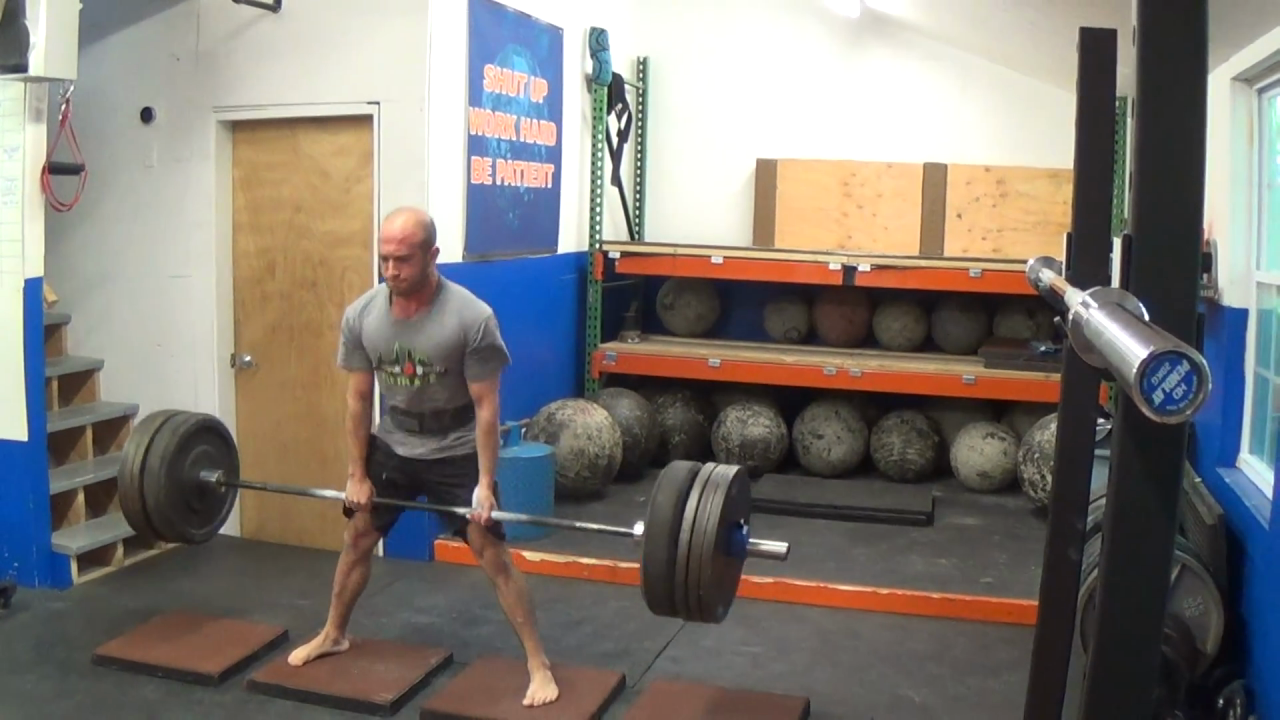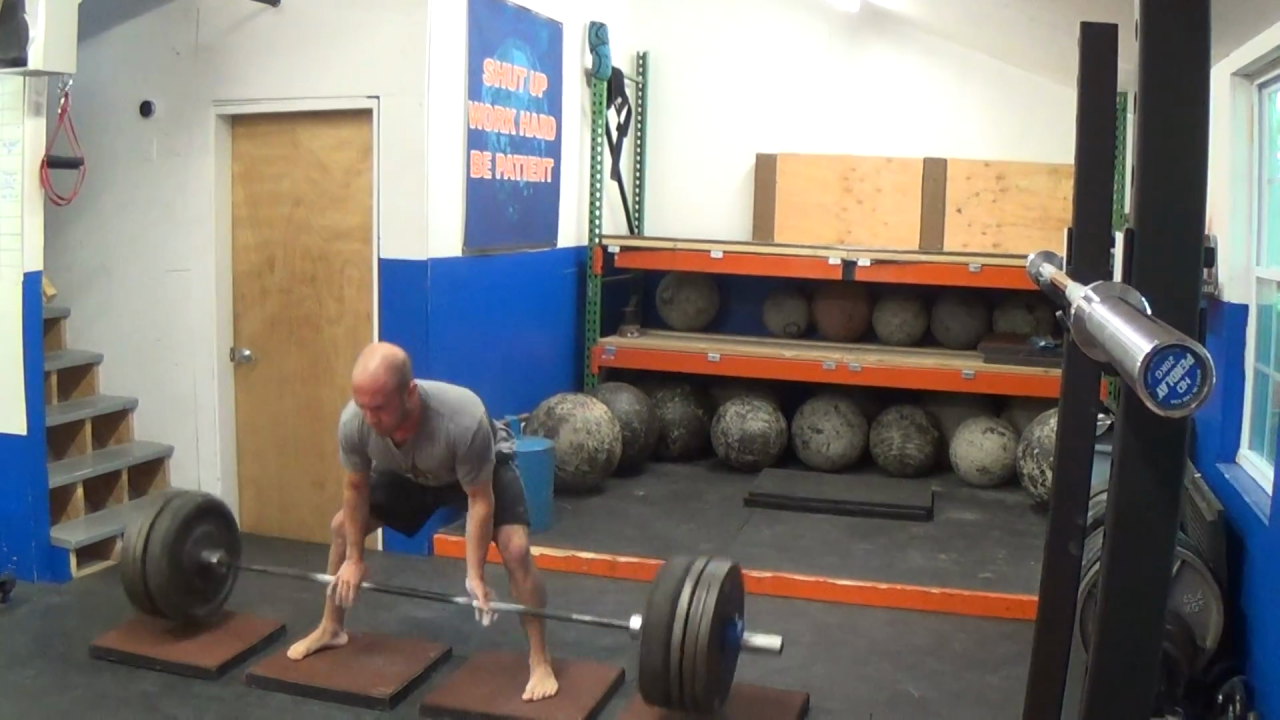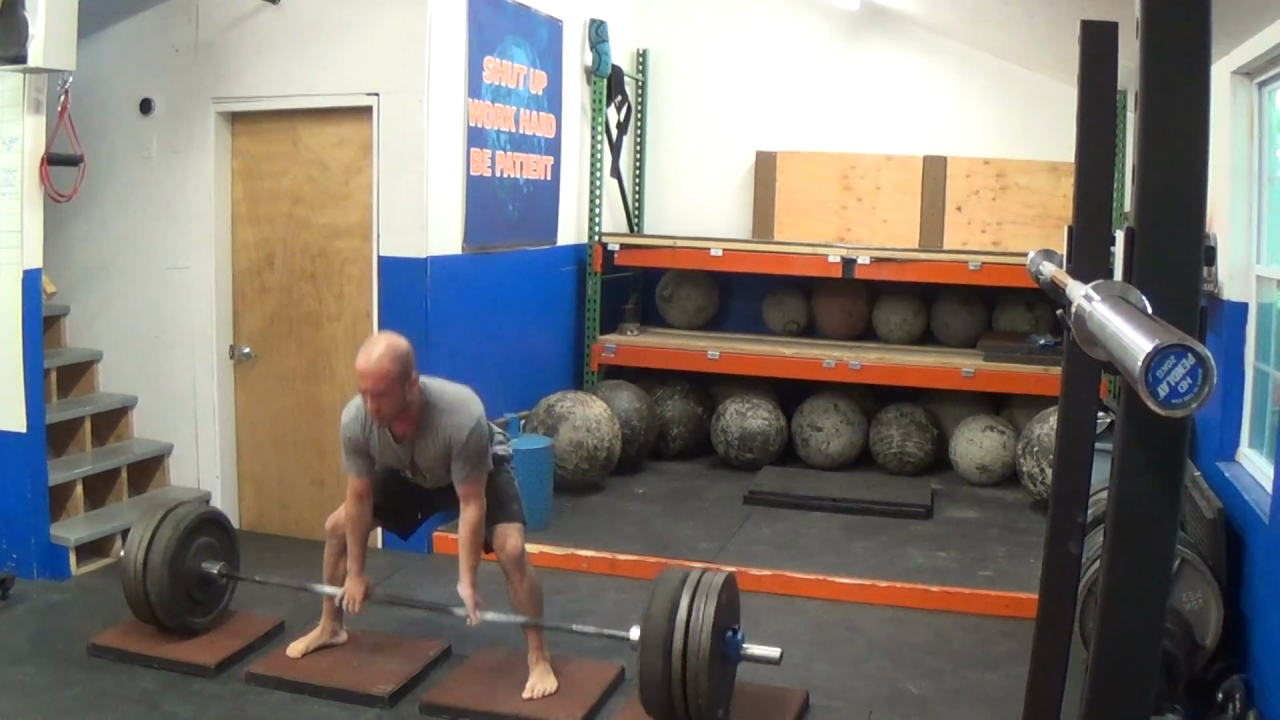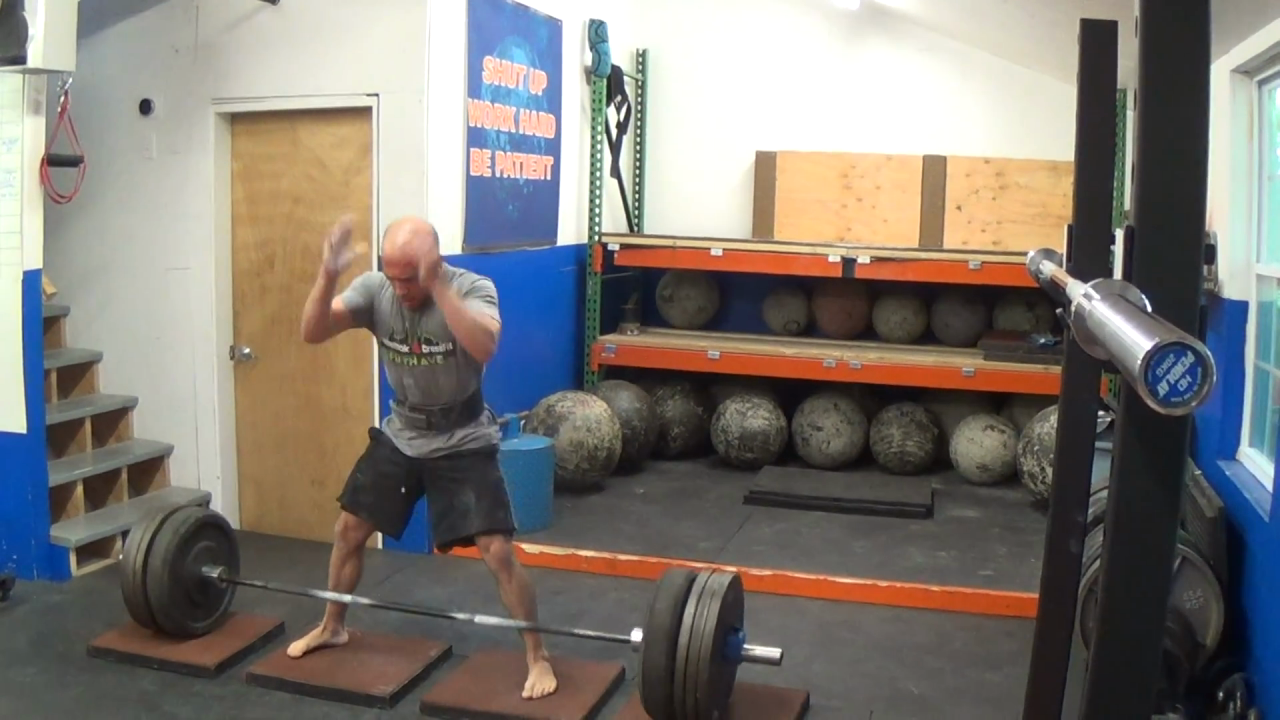
dt=0.3s
person 1, frame 1
left shoulder: (472, 318)
right shoulder: (361, 315)
left elbow: (487, 405)
right elbow: (358, 398)
left wrist: (485, 484)
right wrist: (357, 474)
left hip: (458, 452)
right hip: (392, 448)
left knee: (492, 555)
right knee: (357, 538)
left ankle: (537, 664)
right ankle: (334, 634)
person 1, frame 2
left shoulder: (464, 421)
right shoulder: (353, 423)
left elbow: (480, 500)
right elbow: (356, 487)
left wrist: (475, 574)
right wrist: (354, 560)
left hip: (484, 467)
left knee: (516, 549)
right knee: (343, 527)
left ankle: (539, 661)
right ankle: (331, 629)
person 1, frame 3
left shoulder: (462, 418)
right shoulder: (356, 418)
left elbow: (473, 501)
right elbow: (358, 494)
left wrist: (467, 576)
right wrist: (354, 574)
left hip: (480, 468)
right hip: (407, 473)
left knee: (510, 552)
right knee: (337, 527)
left ankle: (538, 660)
right ankle: (330, 629)
person 1, frame 4
left shoulder: (472, 288)
right shoulder: (372, 289)
left elbow: (482, 347)
right elbow: (312, 333)
left wrist: (437, 285)
right wrist: (328, 273)
left hip: (464, 443)
right hip: (397, 437)
left knee: (498, 552)
right knee: (347, 532)
left ankle: (538, 657)
right ankle: (331, 628)
